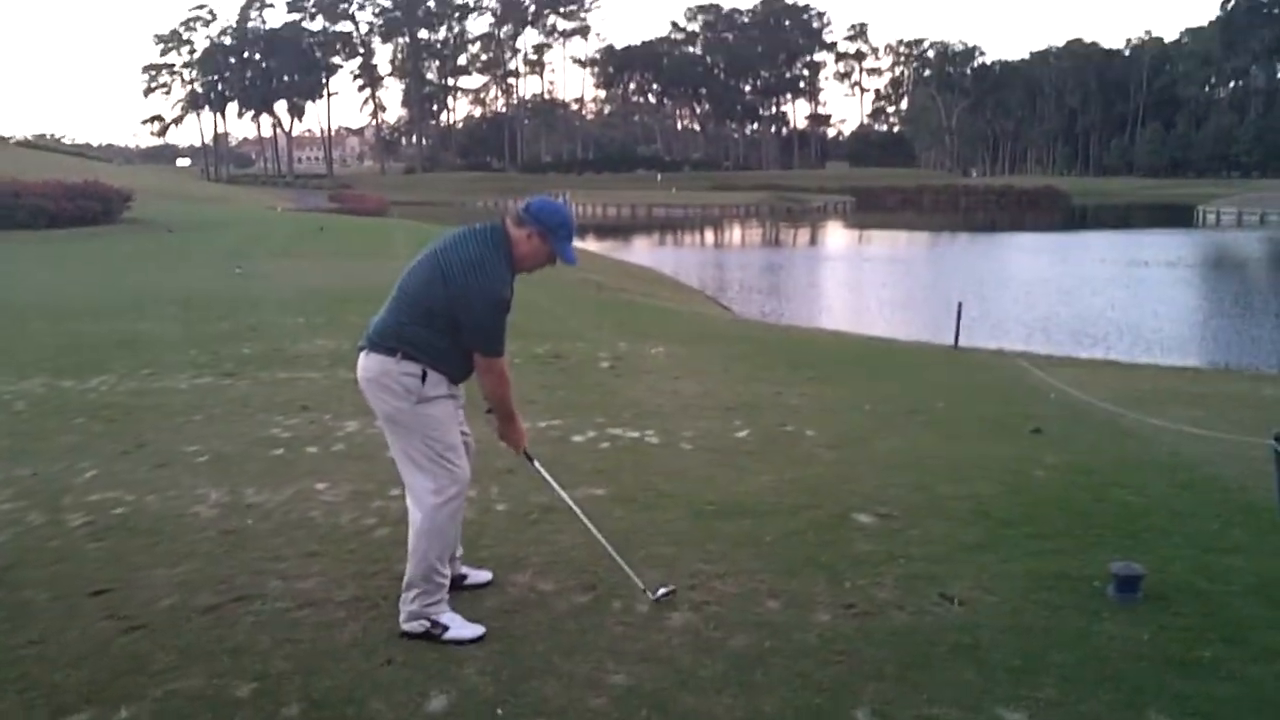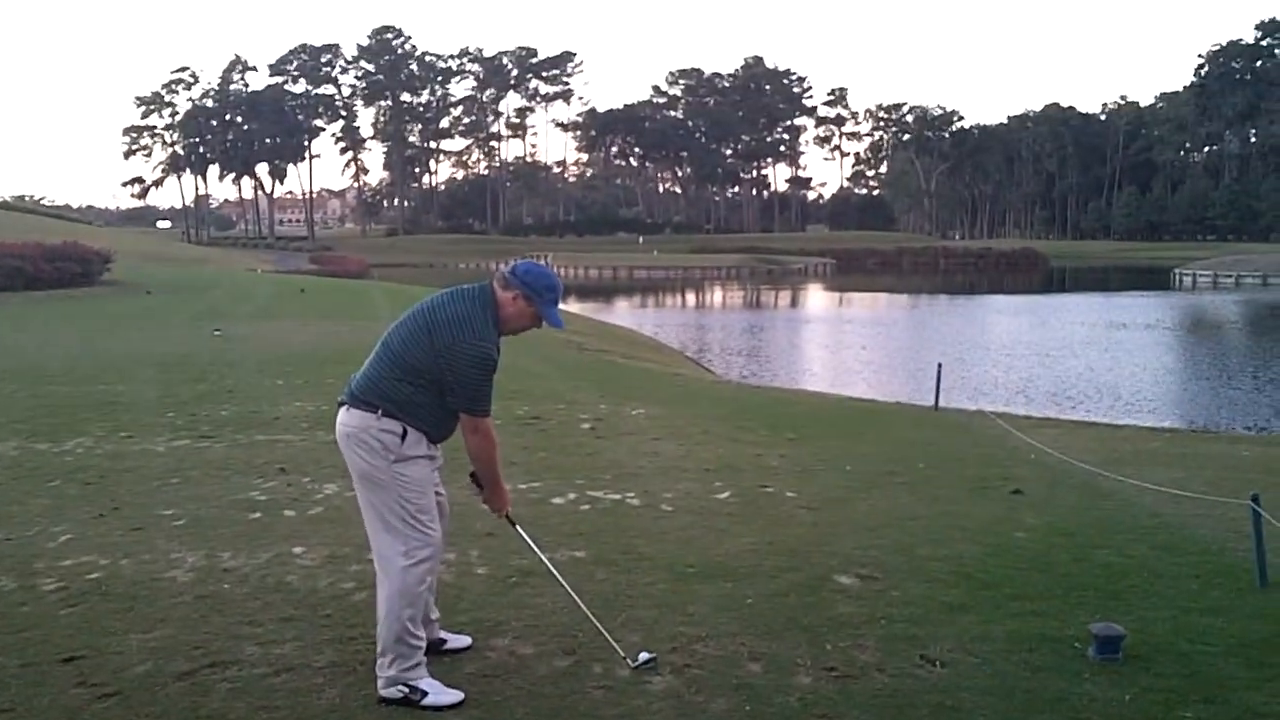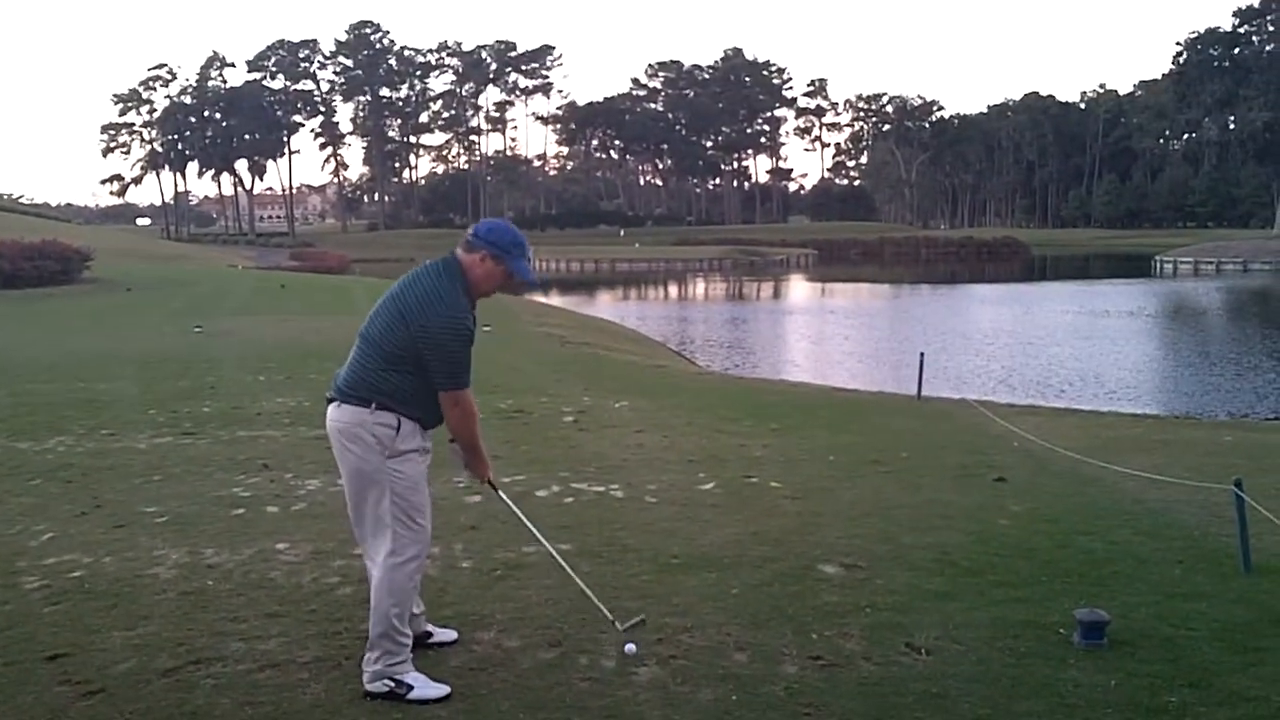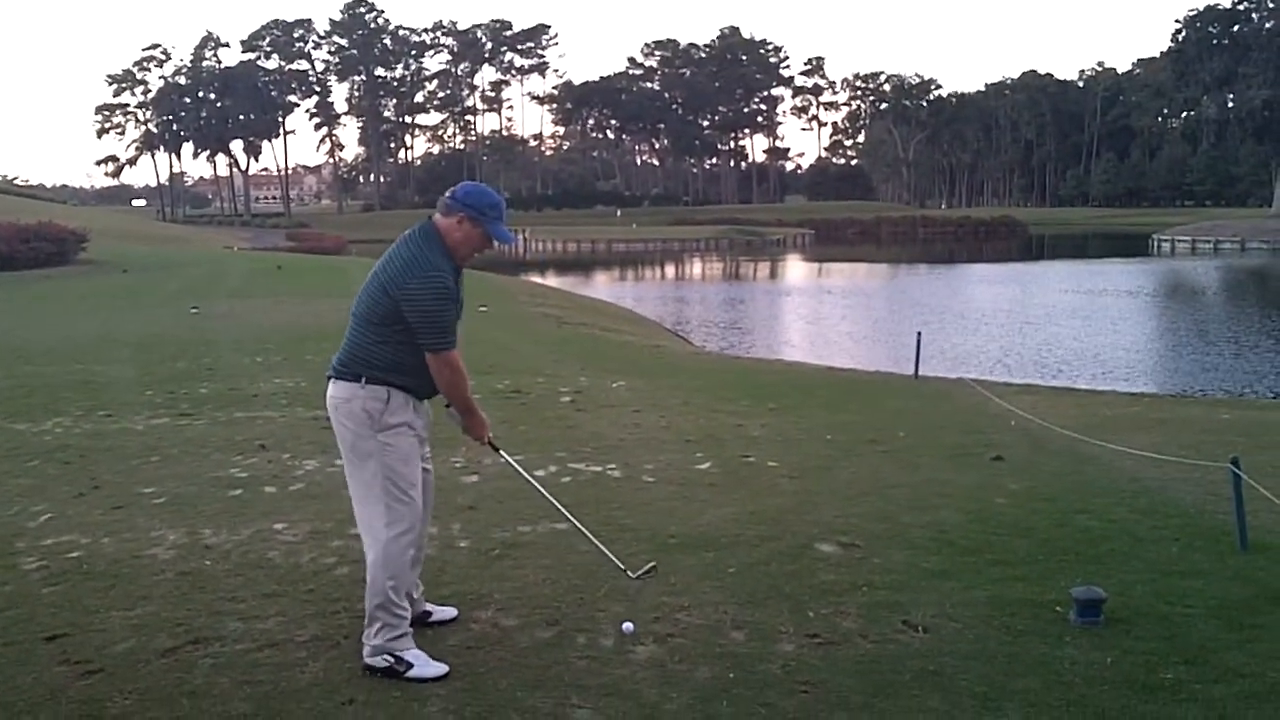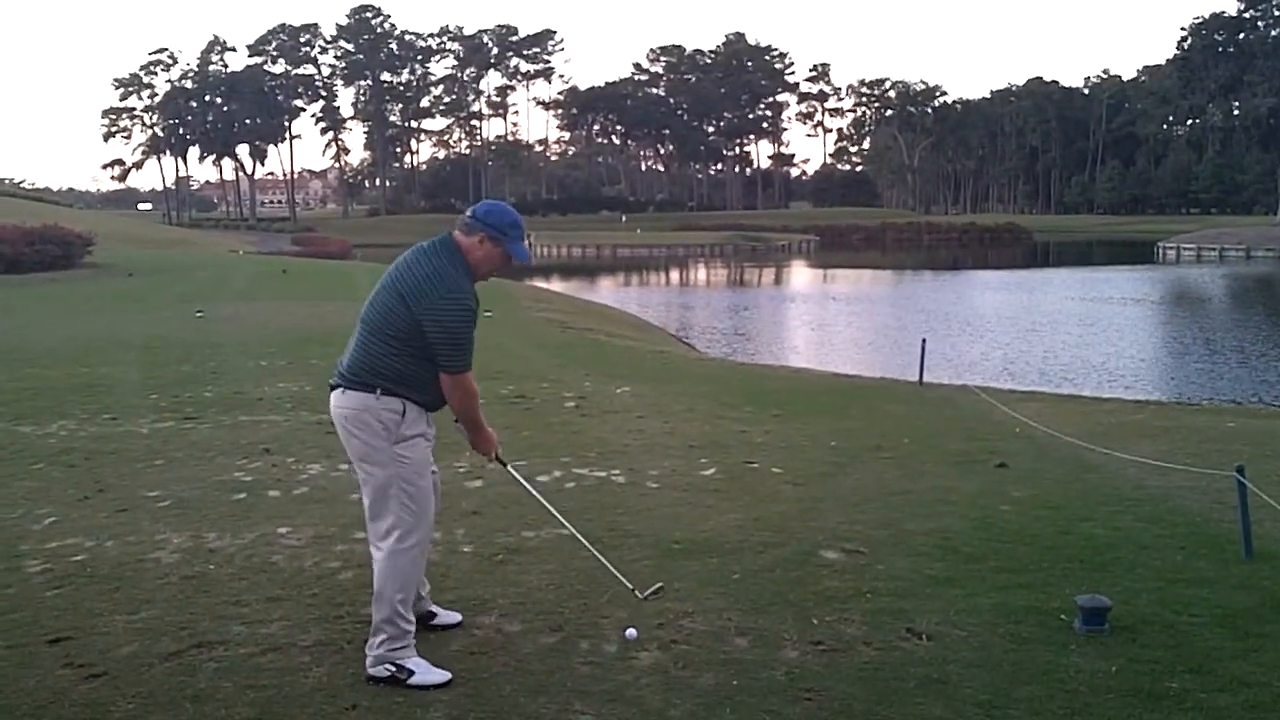
dt=0.5s
person 1, frame 1
left shoulder: (481, 241)
right shoulder: (487, 276)
right elbow: (490, 367)
right wrist: (510, 423)
left hip: (414, 366)
right hip: (403, 373)
left knee: (455, 459)
right knee: (443, 483)
left ankle: (444, 566)
right ankle: (423, 611)
person 1, frame 2
left shoulder: (468, 303)
right shoulder: (475, 337)
right elbow: (476, 428)
right wrist: (495, 488)
left hip: (390, 425)
right hip: (382, 432)
left knee: (430, 525)
right knee: (411, 548)
left ankle: (423, 631)
right ankle: (400, 676)
person 1, frame 3
left shoulder: (437, 277)
right shoulder: (448, 309)
right elbow: (455, 401)
left wrist: (467, 446)
right wrist: (476, 456)
left hip: (368, 415)
right hip: (376, 425)
left knee: (402, 534)
right knee: (402, 542)
left ankle: (409, 624)
right ankle: (386, 671)
person 1, frame 4
left shoulder: (436, 253)
right shoulder: (425, 272)
left elbow: (447, 343)
right elbow: (443, 360)
left wrist: (461, 402)
right wrist: (471, 414)
left hip: (396, 397)
right hip: (372, 401)
left knee: (412, 507)
right knee: (395, 519)
left ankle: (407, 602)
right ankle: (386, 643)
person 1, frame 5
left shoulder: (434, 257)
right shoulder: (450, 290)
right elbow: (456, 381)
left wrist: (470, 418)
right wrist: (479, 432)
left hip: (376, 400)
right hip: (381, 409)
left knee: (418, 506)
right knee: (405, 526)
left ankle: (413, 603)
right ankle: (389, 655)
